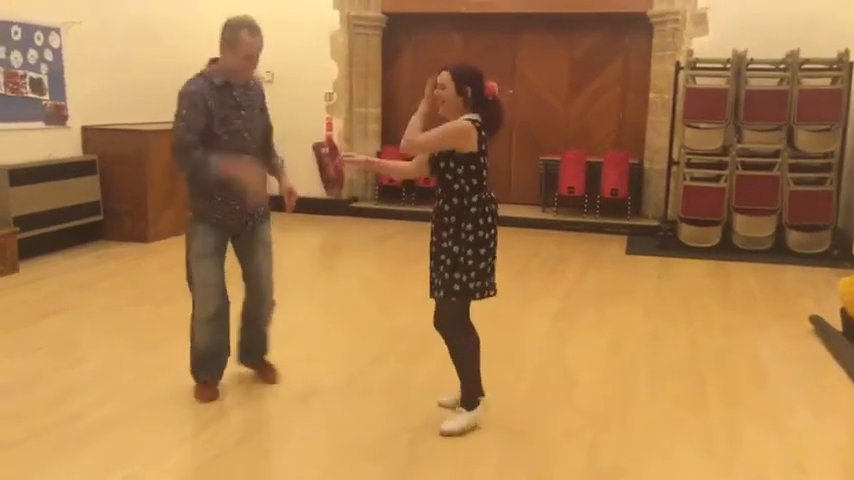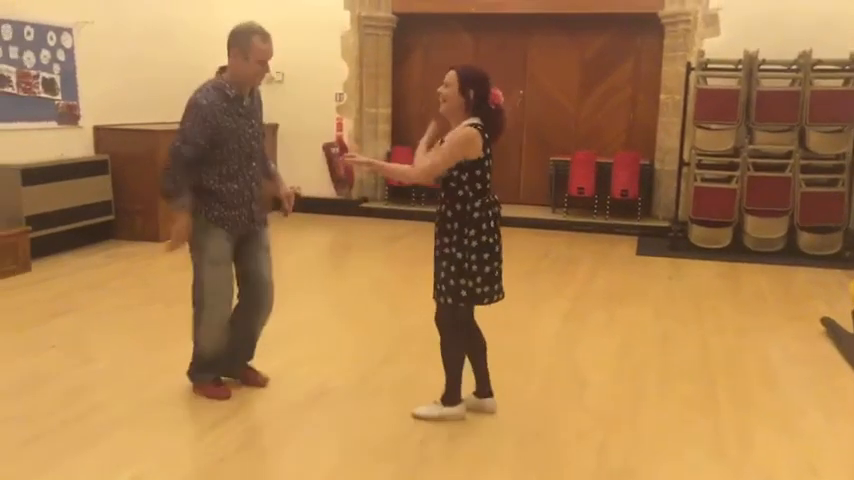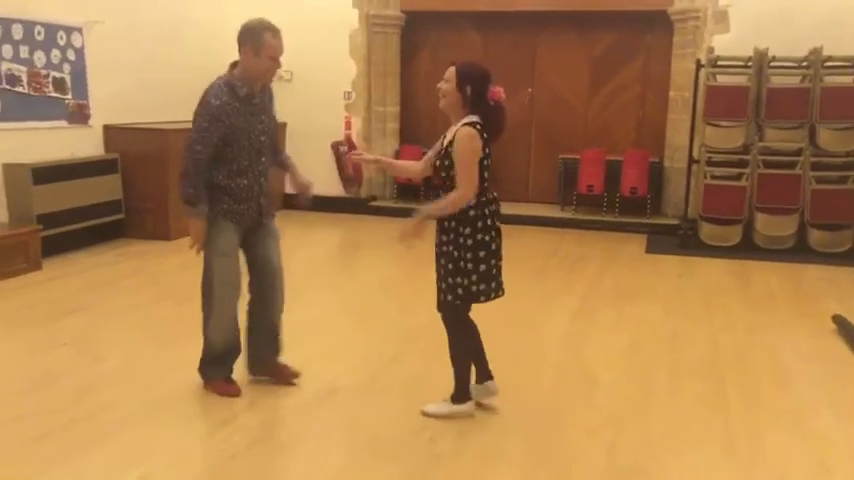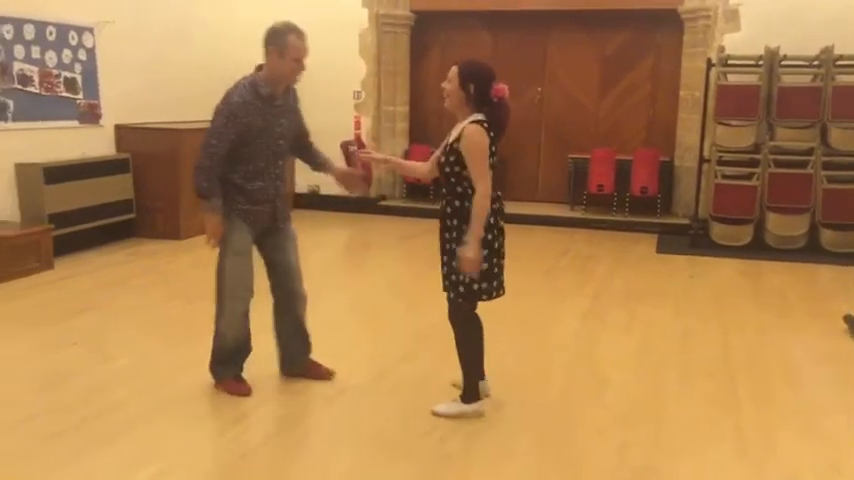
dt=0.2s
person 1, frame 1
left shoulder: (254, 89)
right shoulder: (197, 91)
right elbow: (184, 152)
left wrist: (281, 176)
right wrist: (235, 170)
left hip: (253, 209)
right hip: (211, 210)
left knee: (262, 288)
right knee: (208, 296)
left ankle: (254, 353)
right ankle: (206, 372)
person 1, frame 2
left shoulder: (253, 96)
right shoulder: (206, 102)
right elbow: (179, 162)
left wrist: (277, 181)
right wrist: (181, 214)
left hip: (252, 214)
right hip: (213, 217)
left knee: (260, 294)
right knee: (214, 300)
left ankle: (235, 360)
right ankle: (205, 373)
person 1, frame 3
left shoulder: (264, 92)
right shoulder: (217, 100)
right elbow: (195, 162)
left wrist: (291, 171)
right wrist: (198, 215)
left hip: (260, 206)
right hip: (223, 210)
left knee: (270, 284)
right knee: (223, 292)
left ankle: (263, 358)
right ankle: (215, 369)
person 1, frame 4
left shoulder: (289, 97)
right shoulder: (239, 100)
left elbow: (300, 143)
right elbow: (208, 159)
left wrist: (332, 168)
right wrist: (213, 211)
left hip: (276, 208)
right hip: (238, 210)
left knee: (291, 286)
right knee: (236, 293)
left ankle: (296, 358)
right ankle: (226, 369)
person 2, frame 1
left shoulder: (465, 128)
right shoulder: (453, 130)
left elbow: (410, 145)
right elbow: (413, 169)
left wrist: (425, 106)
right wrist: (367, 162)
left hip: (467, 232)
right hip: (455, 229)
left knee: (447, 318)
right knee: (457, 316)
left ankle: (469, 405)
right ankle: (471, 392)
person 2, frame 2
left shoulder: (468, 135)
right shoulder: (456, 134)
left elbow: (421, 174)
right elbow: (414, 173)
left wrist: (427, 139)
right wrist: (371, 163)
left hip: (470, 236)
right hip: (459, 234)
left knee: (448, 317)
right knee: (461, 317)
left ankle: (451, 401)
right ankle: (483, 395)
person 2, frame 3
left shoulder: (467, 134)
right shoulder: (456, 131)
left elbow: (465, 194)
right elbow: (421, 169)
left wrist: (422, 216)
right wrist: (378, 160)
left hip: (468, 233)
right hip: (462, 231)
left knee: (454, 313)
right knee: (456, 310)
left ankle: (462, 398)
right ankle: (483, 380)
person 2, frame 4
left shoulder: (474, 132)
right shoulder: (461, 129)
left elbow: (483, 191)
right elbow: (429, 170)
left wrist: (473, 243)
right wrist: (385, 160)
left hip: (470, 231)
right hip: (459, 229)
left knee: (460, 312)
right knee: (464, 308)
left ankle: (471, 398)
right ankle: (477, 377)
